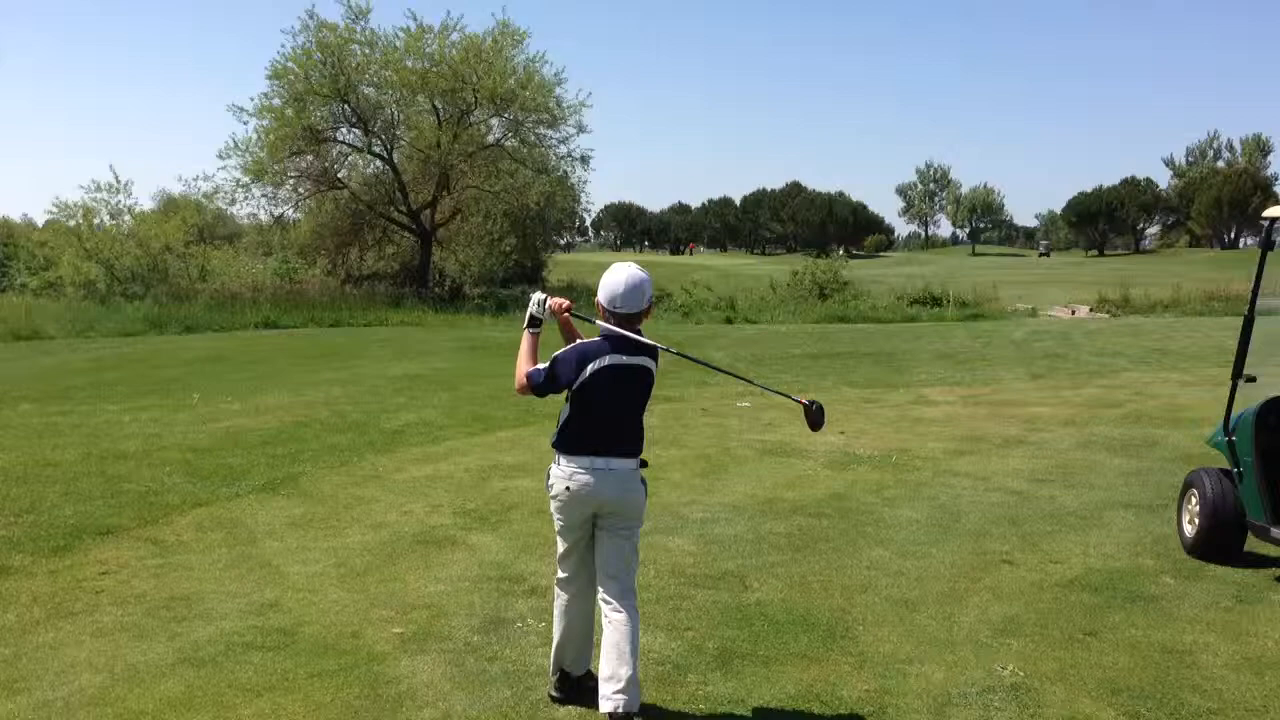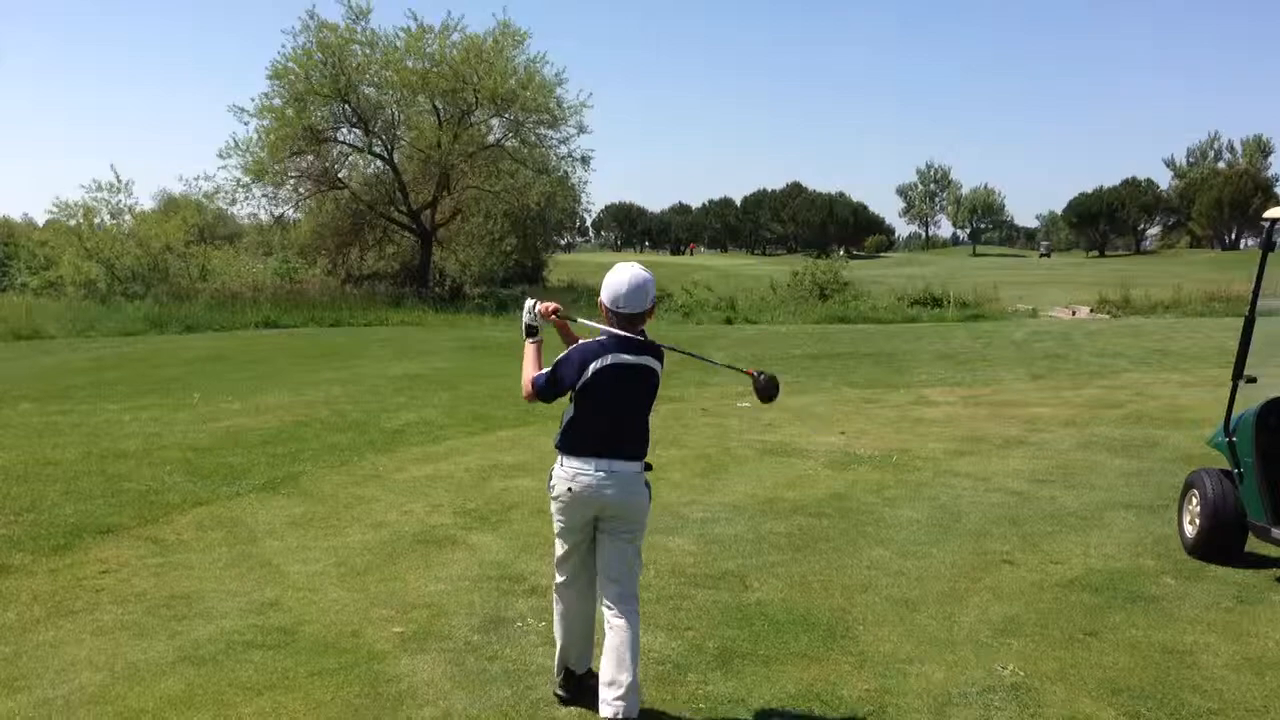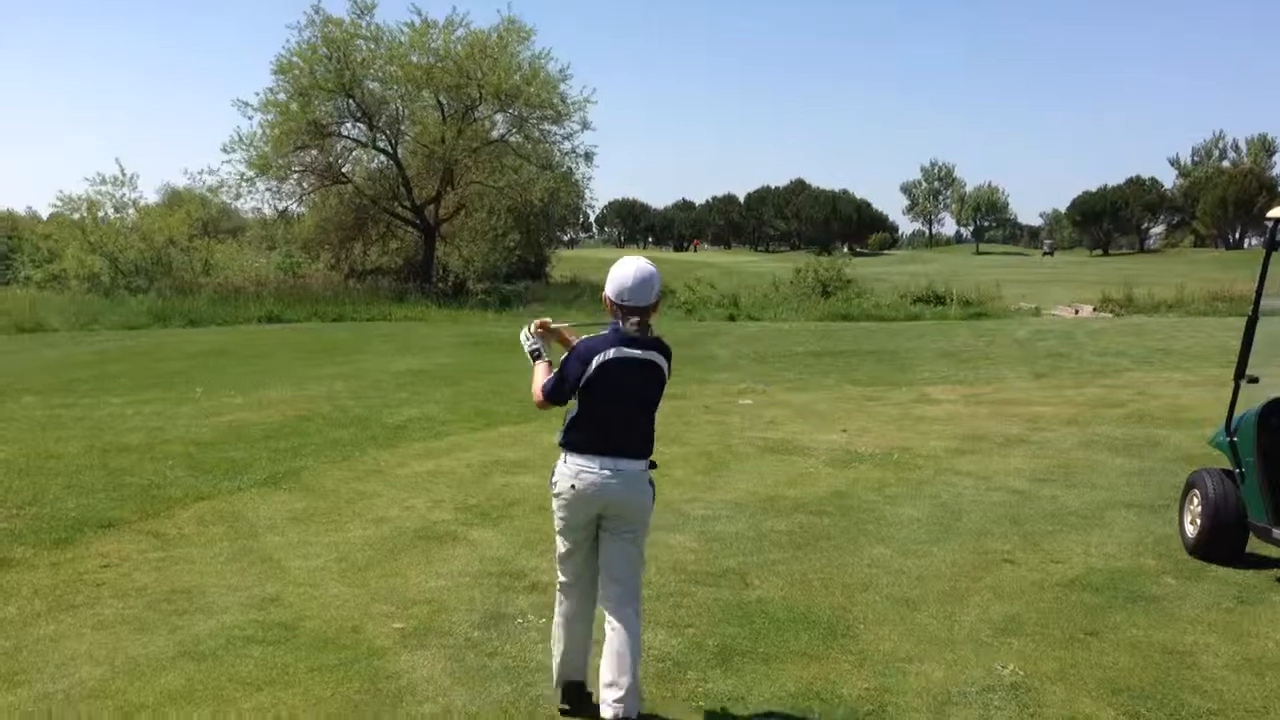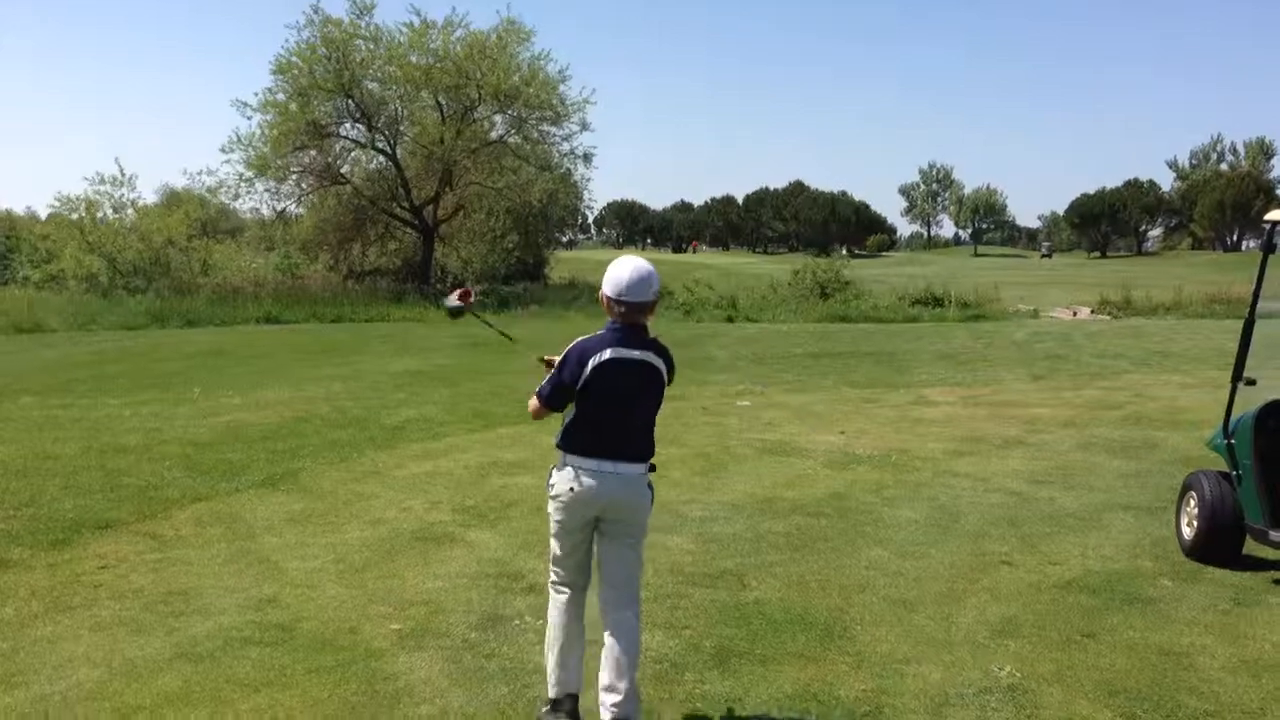
dt=0.1s
person 1, frame 1
left shoulder: (582, 355)
right shoulder: (649, 356)
left elbow: (525, 382)
left wrist: (532, 326)
right wrist: (566, 321)
left hip: (574, 476)
right hip: (624, 481)
left knee: (571, 581)
right knee: (618, 593)
left ankle: (568, 675)
person 1, frame 2
left shoulder: (585, 355)
right shoulder: (654, 357)
left elbow: (531, 390)
left wrist: (533, 333)
right wrist: (561, 324)
left hip: (576, 478)
right hip: (628, 484)
left knee: (571, 583)
right knee: (620, 597)
left ankle: (572, 675)
person 1, frame 3
left shoulder: (590, 351)
right shoulder: (661, 356)
left elbow: (543, 399)
left wrist: (538, 355)
right wrist: (562, 337)
left hip: (579, 475)
right hip: (632, 482)
left knee: (573, 586)
right knee: (621, 597)
person 1, frame 4
left shoulder: (585, 352)
right shoulder: (661, 359)
left elbow: (538, 409)
left wrist: (555, 376)
left hip: (576, 478)
right hip: (631, 485)
left knee: (565, 589)
right knee: (621, 601)
